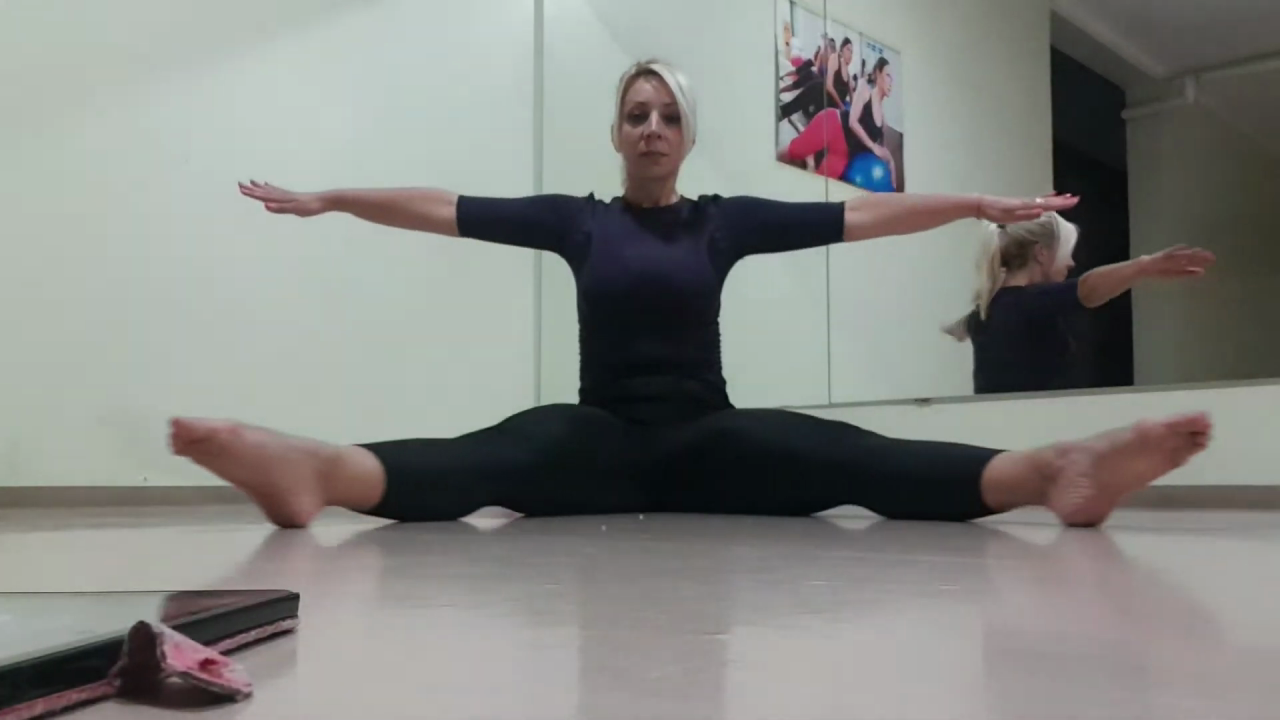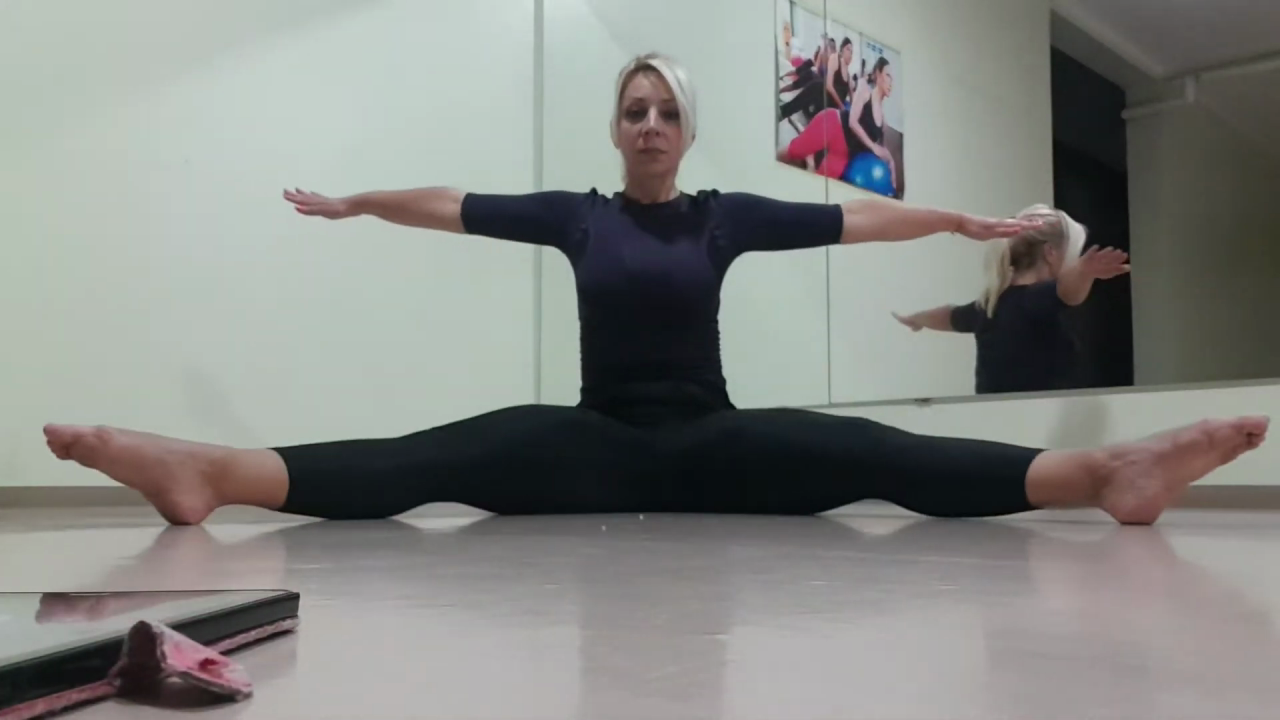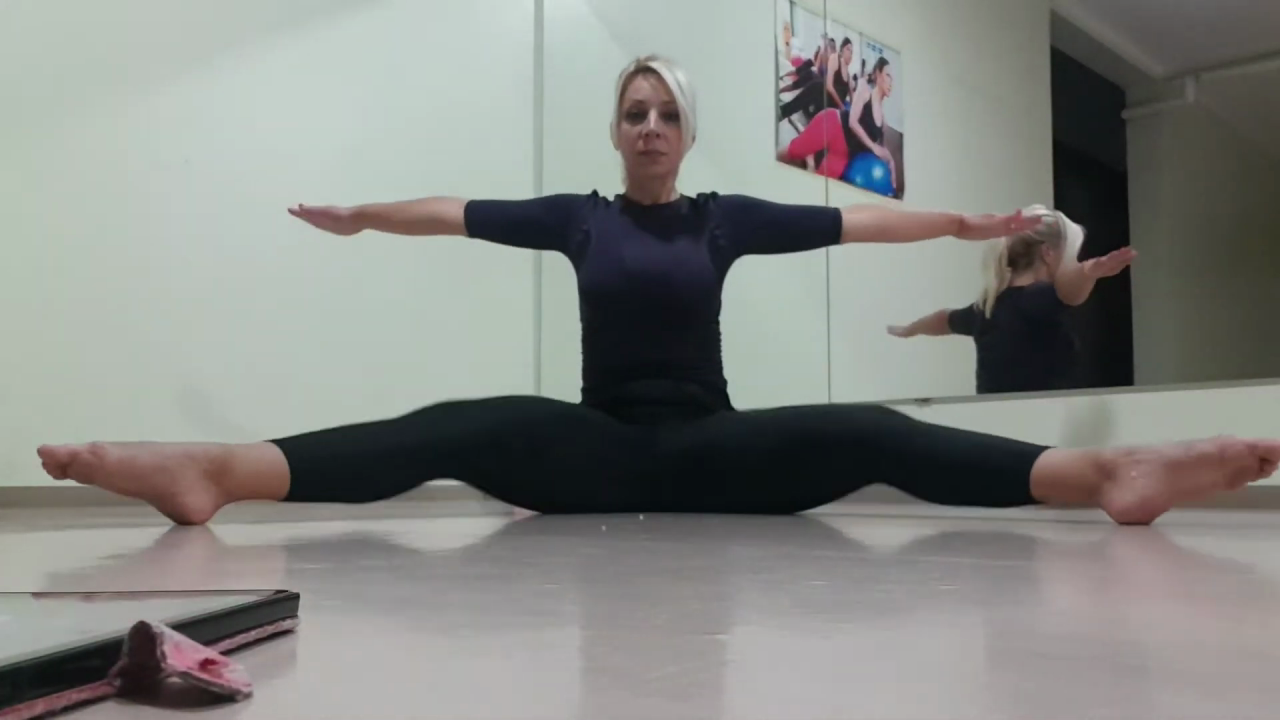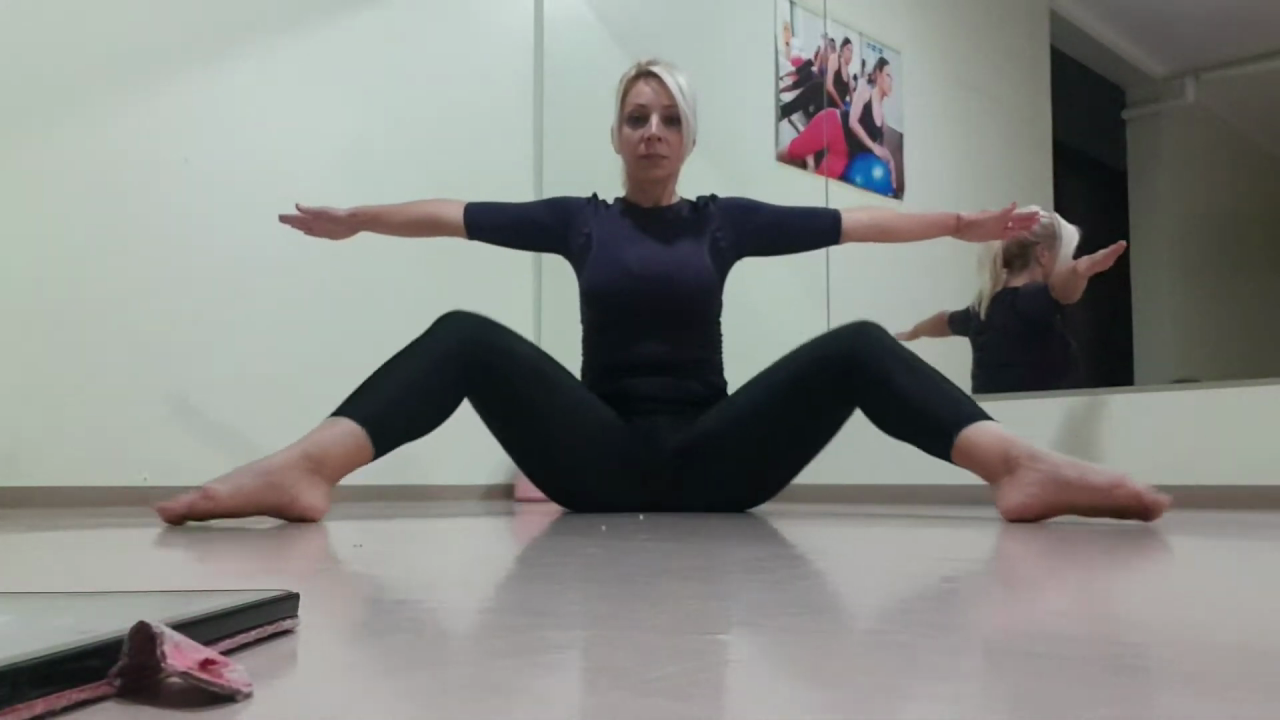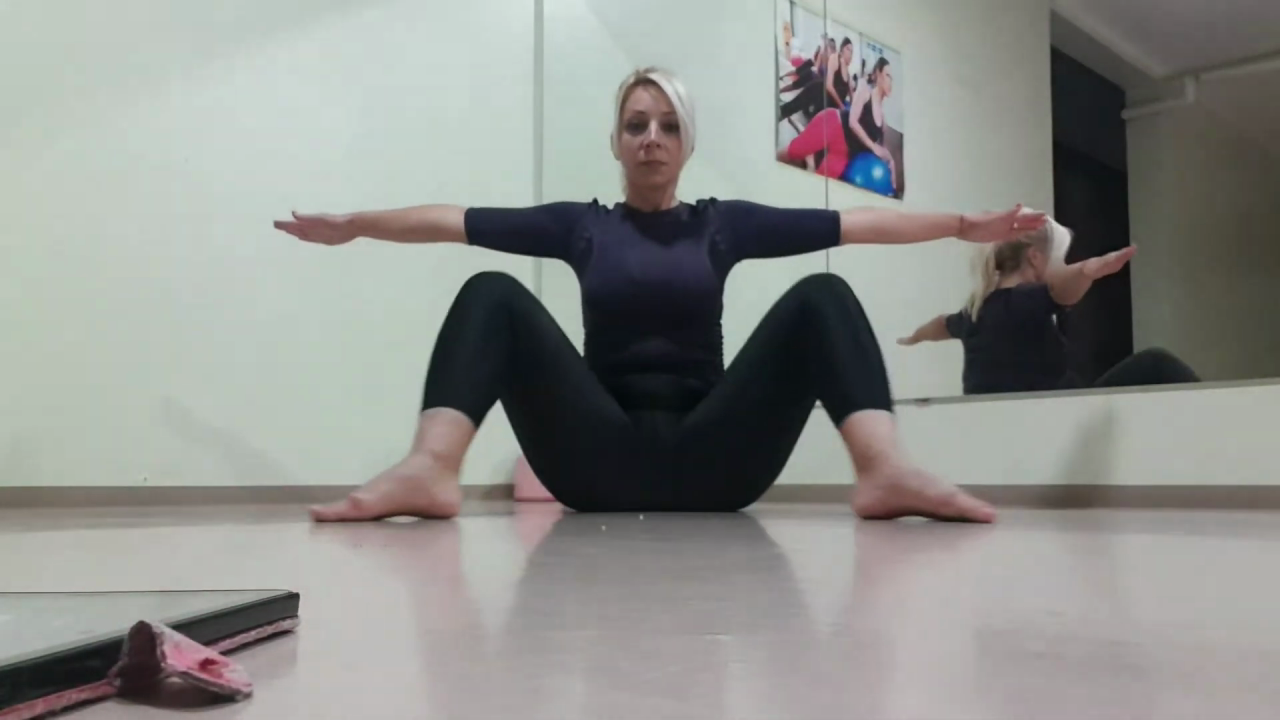
dt=0.3s
person 1, frame 1
left shoulder: (723, 220)
right shoulder: (579, 220)
left elbow: (860, 215)
right elbow: (450, 209)
left wrist: (979, 202)
right wrist: (331, 199)
left hip: (707, 442)
right hip: (612, 443)
left knee: (846, 453)
right knee: (499, 452)
left ankle: (1055, 472)
right ankle: (315, 470)
person 1, frame 2
left shoulder: (724, 216)
right shoulder: (575, 214)
left elbow: (856, 218)
right elbow: (450, 205)
left wrist: (968, 221)
right wrist: (350, 202)
left hip: (706, 445)
right hip: (602, 446)
left knee: (870, 454)
right knee: (448, 455)
left ankle: (1105, 475)
right ankle: (209, 475)
person 1, frame 3
left shoulder: (724, 217)
right shoulder: (578, 215)
left elbow: (855, 220)
right elbow: (454, 213)
left wrist: (963, 221)
right wrist: (356, 215)
left hip: (711, 453)
right hip: (600, 456)
left knee: (875, 433)
right knee: (452, 427)
left ankle: (1111, 471)
right ankle: (205, 470)
person 1, frame 4
left shoulder: (724, 220)
right shoulder: (578, 220)
left elbow: (853, 221)
right elbow: (454, 214)
left wrist: (958, 222)
right wrist: (355, 218)
left hip: (709, 458)
right hip: (601, 457)
left knee: (858, 347)
right knee: (464, 336)
left ankle: (1023, 468)
right ankle: (301, 469)
person 1, frame 5
left shoulder: (724, 223)
right shoulder: (581, 224)
left elbow: (856, 223)
right elbow: (451, 220)
left wrist: (965, 224)
right wrist: (350, 223)
left hip: (710, 462)
right hip: (602, 461)
left knee: (822, 294)
right knee: (492, 292)
left ankle: (884, 468)
right ankle: (429, 467)
person 2, frame 1
left shoulder: (989, 308)
right shoulder: (1034, 302)
left elbow: (966, 326)
right elbow: (1089, 288)
left wrist: (958, 328)
right wrist: (1147, 267)
person 2, frame 2
left shoulder: (992, 304)
right shoulder: (1037, 300)
left elbow: (949, 315)
right elbow: (1067, 289)
left wrist: (914, 319)
right wrist: (1084, 270)
person 2, frame 3
left shoulder: (988, 307)
right shoulder: (1036, 300)
left elbow: (946, 319)
right elbow: (1067, 288)
left wrist: (910, 329)
right wrist: (1090, 271)
person 2, frame 4
left shoulder: (987, 307)
right shoulder: (1029, 301)
left elbow: (946, 321)
right elbow: (1061, 287)
left wrist: (912, 333)
right wrist: (1082, 269)
person 2, frame 5
left shoulder: (979, 310)
right shoulder: (1023, 302)
left elbow: (944, 324)
right elbow: (1060, 288)
left wrist: (915, 337)
right wrist: (1091, 268)
